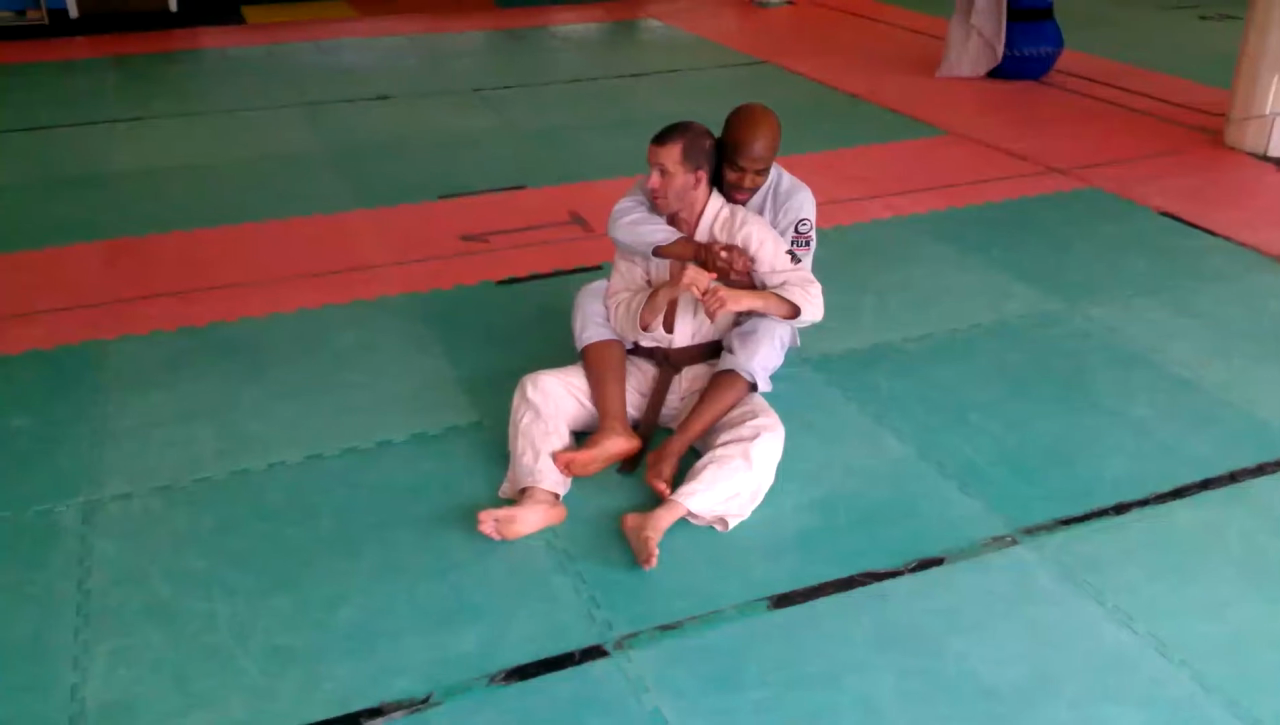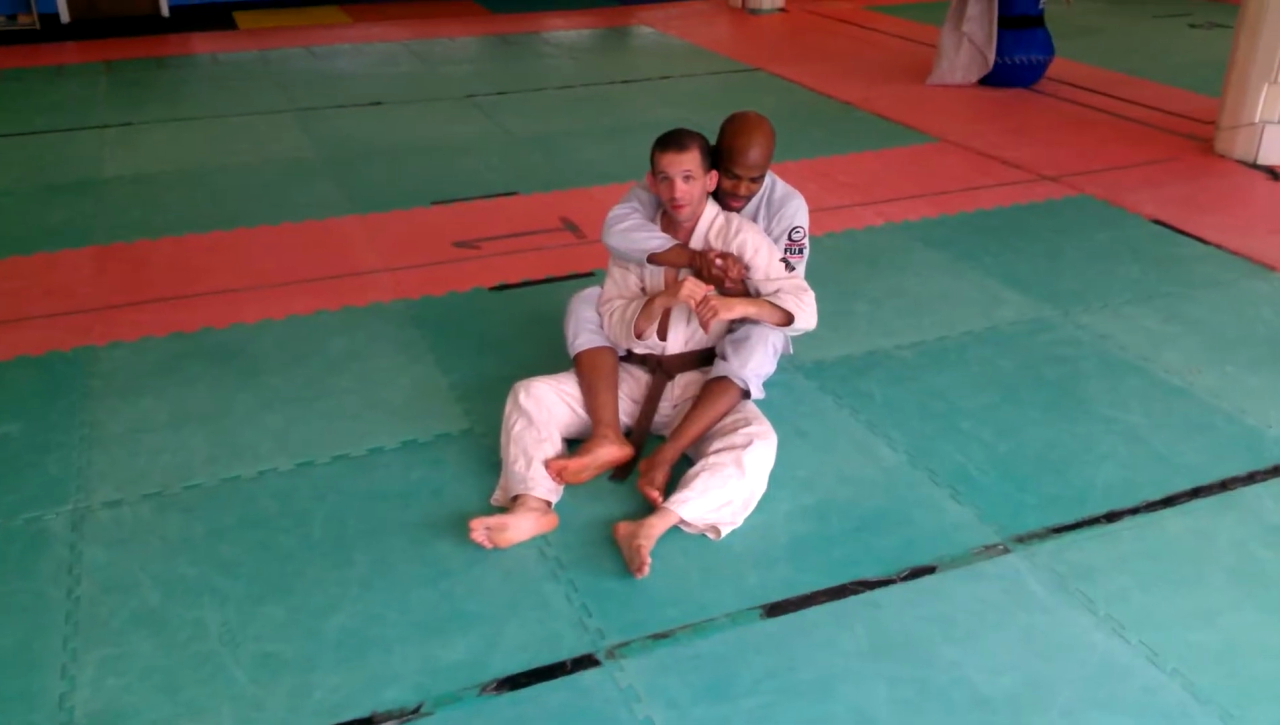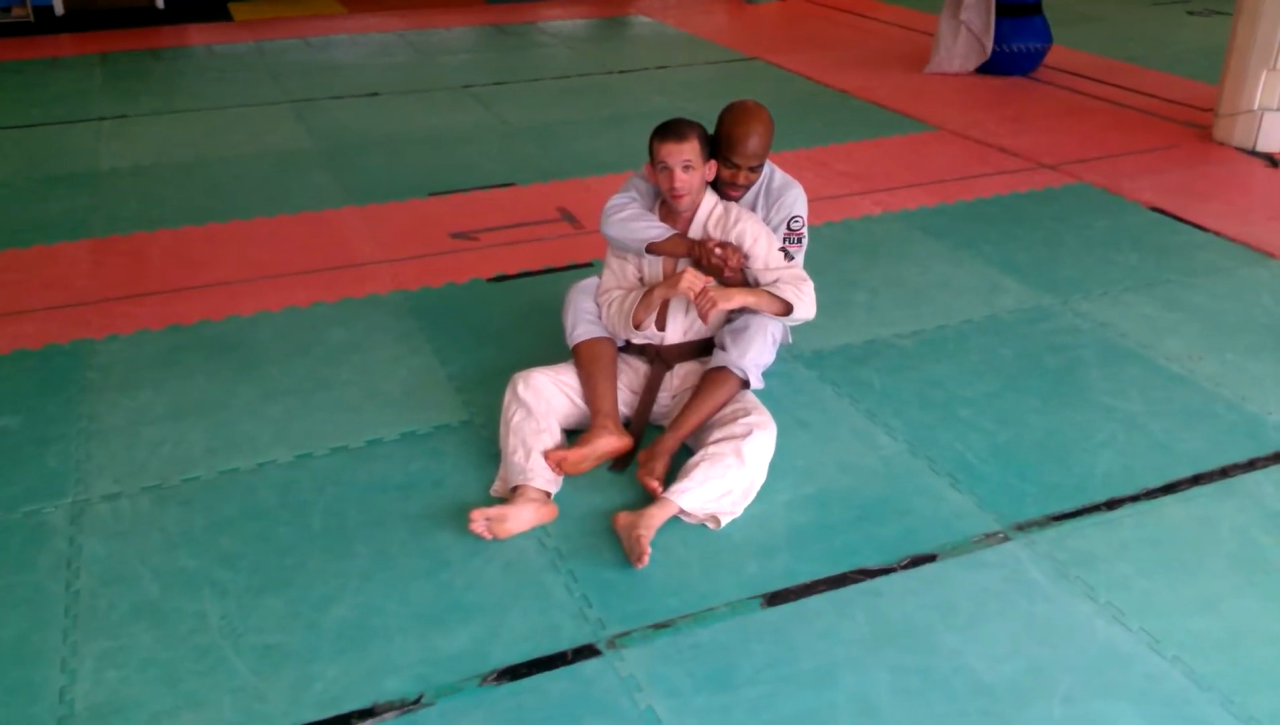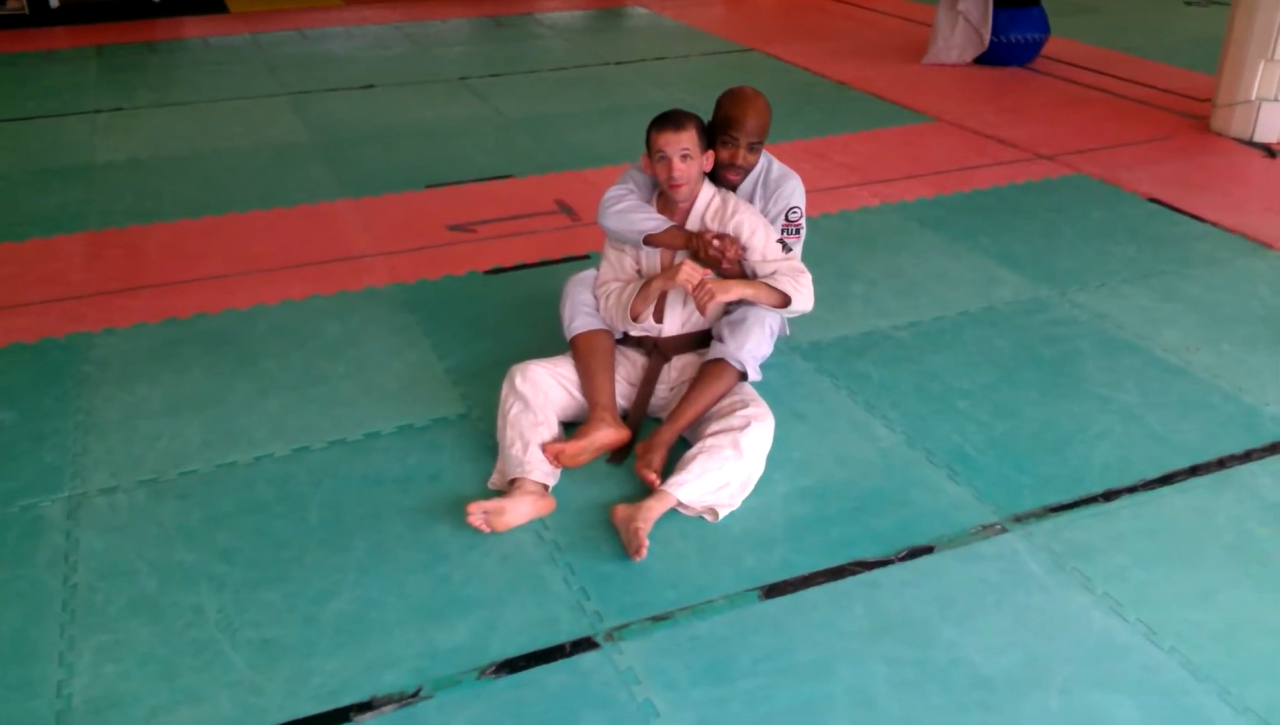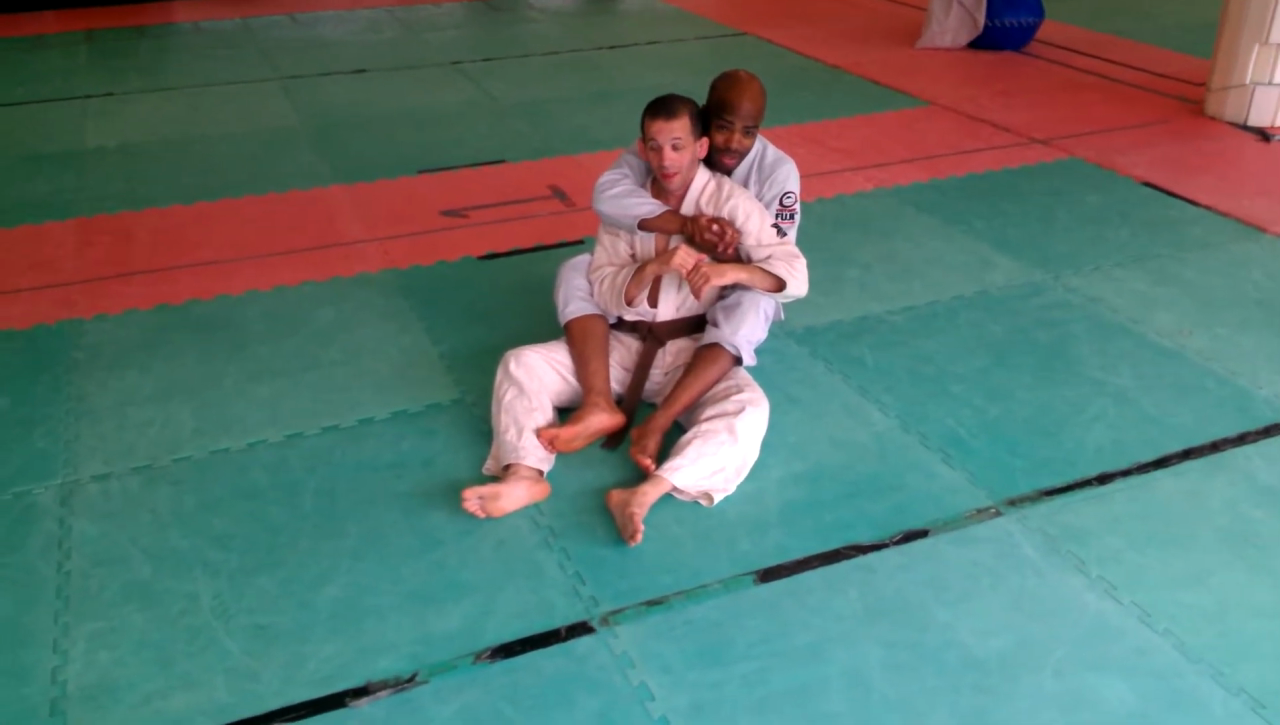
dt=0.7s
person 1, frame 1
left shoulder: (744, 230)
left elbow: (809, 301)
right elbow: (621, 320)
left wrist: (744, 298)
right wrist: (667, 290)
left hip: (710, 378)
right hip: (641, 371)
left knee: (763, 435)
right knee: (538, 389)
left ankle: (658, 519)
right ankle: (541, 499)
person 1, frame 2
left shoulder: (739, 236)
left elbow: (804, 309)
right elbow: (615, 327)
left wrist: (739, 305)
right wrist: (664, 299)
left hip: (703, 385)
right hip: (634, 377)
left knee: (756, 443)
right knee: (530, 395)
left ankle: (649, 527)
right ankle: (532, 507)
person 1, frame 3
left shoulder: (737, 226)
left elbow: (802, 299)
right elbow: (613, 318)
left wrist: (737, 295)
right wrist: (662, 290)
left hip: (702, 374)
right hip: (633, 367)
left knee: (754, 432)
right knee: (529, 386)
left ankle: (650, 517)
right ankle: (532, 497)
person 1, frame 4
left shoulder: (735, 216)
left elbow: (800, 290)
right elbow: (611, 309)
left wrist: (735, 287)
right wrist: (660, 282)
left hip: (699, 367)
right hip: (631, 359)
left knee: (753, 424)
right knee: (528, 378)
left ankle: (647, 509)
right ankle: (529, 490)
person 1, frame 5
left shoulder: (729, 202)
left elbow: (795, 275)
right elbow: (605, 294)
left wrist: (731, 271)
right wrist: (654, 266)
left hip: (694, 352)
right hip: (624, 344)
left knee: (747, 409)
right knee: (522, 364)
left ankle: (643, 494)
right ankle: (524, 475)
person 2, frame 1
left shoulder: (793, 198)
right elbow: (624, 219)
left wrist: (743, 281)
right wrist: (698, 251)
left hip: (738, 320)
left knee: (771, 334)
right knee: (594, 298)
left ankle: (674, 448)
right ankle: (615, 429)
person 2, frame 2
left shoulder: (787, 206)
right elbow: (618, 226)
left wrist: (736, 289)
right wrist: (694, 258)
left hip: (730, 330)
left knee: (763, 340)
right knee: (587, 305)
left ankle: (665, 455)
right ankle: (607, 436)
person 2, frame 3
left shoulder: (785, 195)
right elbow: (616, 217)
left wrist: (735, 278)
right wrist: (693, 247)
left hip: (729, 318)
left knee: (762, 331)
right knee: (585, 295)
left ankle: (664, 446)
right ankle: (607, 427)
person 2, frame 4
left shoulder: (783, 185)
right elbow: (614, 208)
left wrist: (732, 269)
right wrist: (690, 240)
left hip: (728, 309)
left knee: (759, 324)
right knee: (583, 287)
left ankle: (661, 438)
right ankle: (604, 420)
person 2, frame 5
left shoulder: (777, 171)
right elbow: (608, 194)
left wrist: (727, 254)
right wrist: (686, 224)
left hip: (722, 294)
left knee: (754, 308)
right knee: (577, 273)
left ankle: (657, 424)
right ankle: (599, 405)
